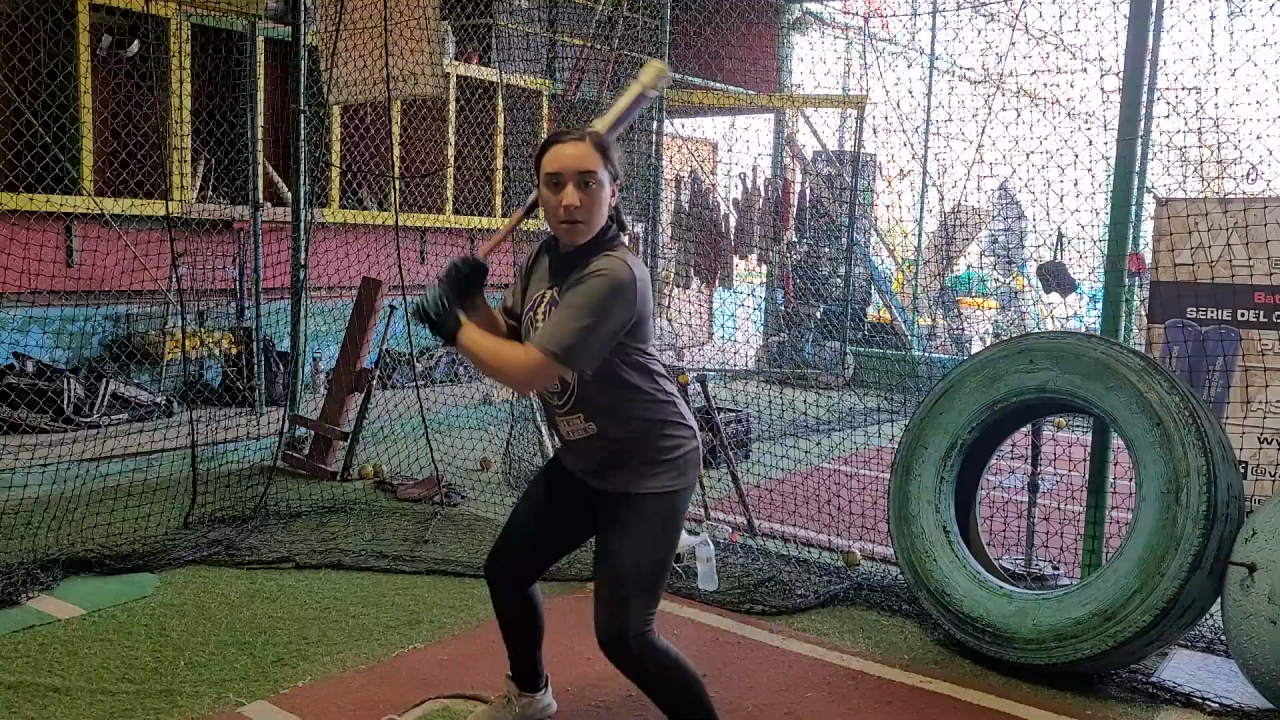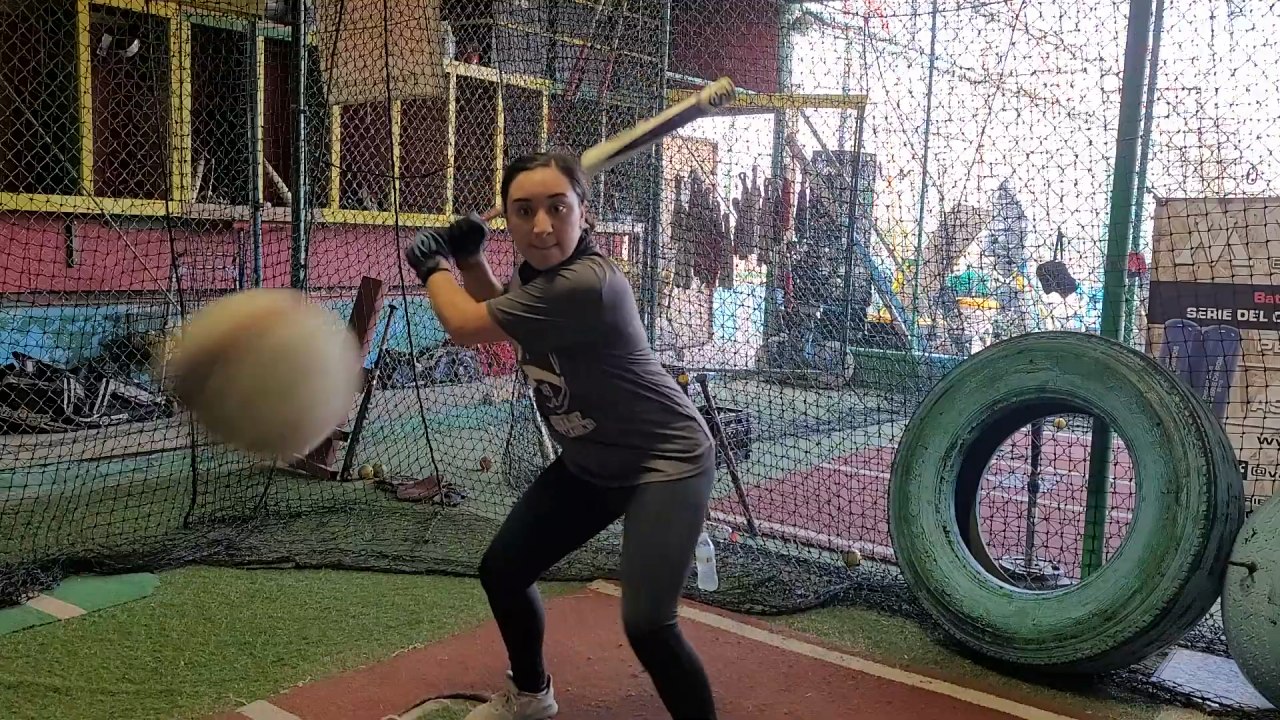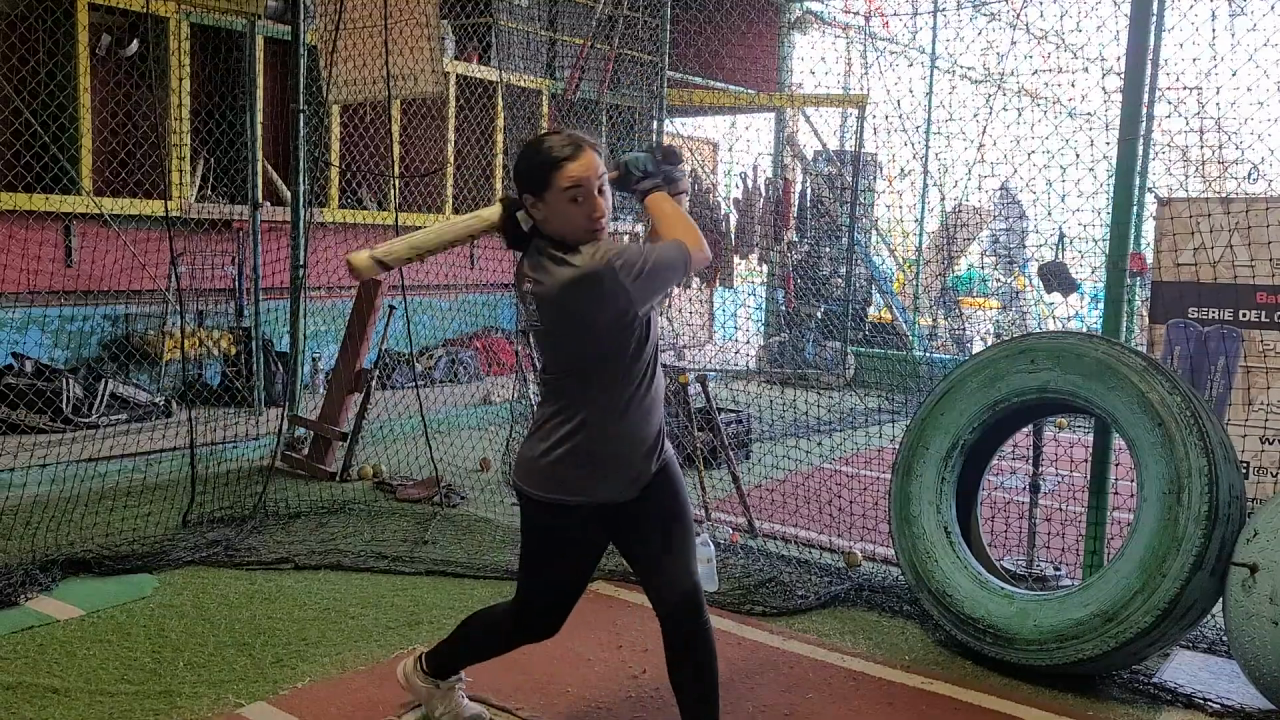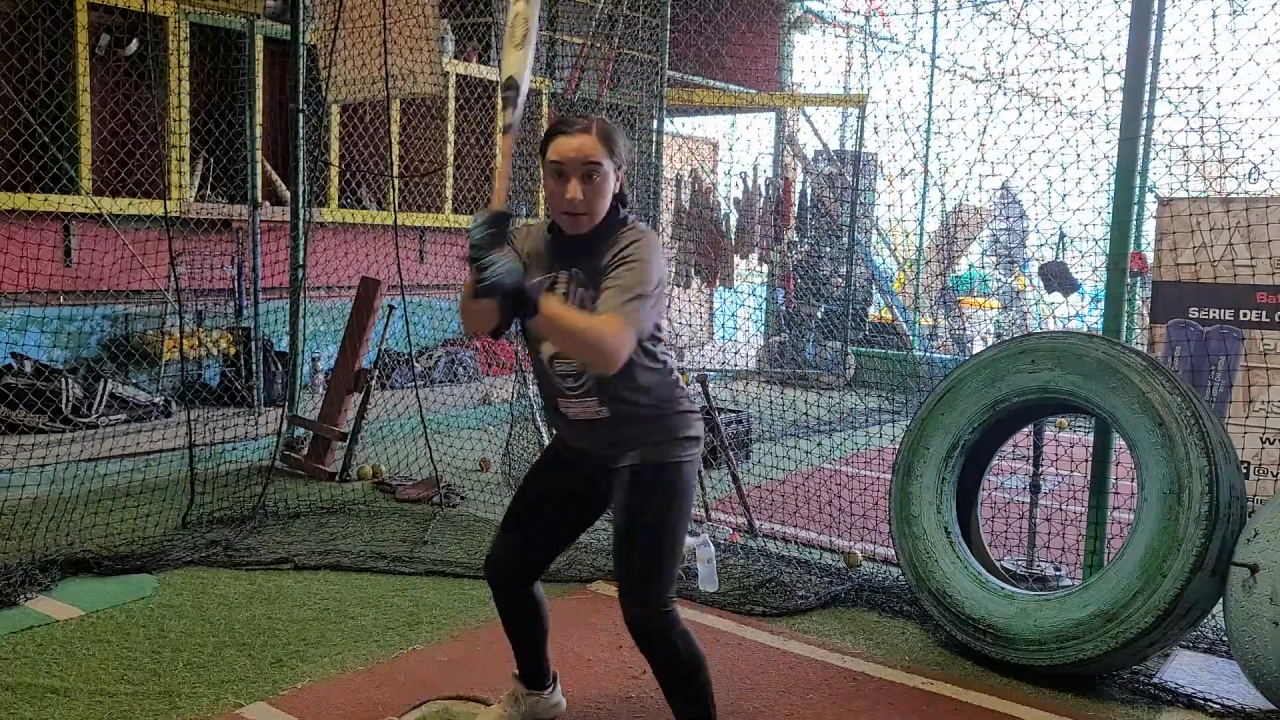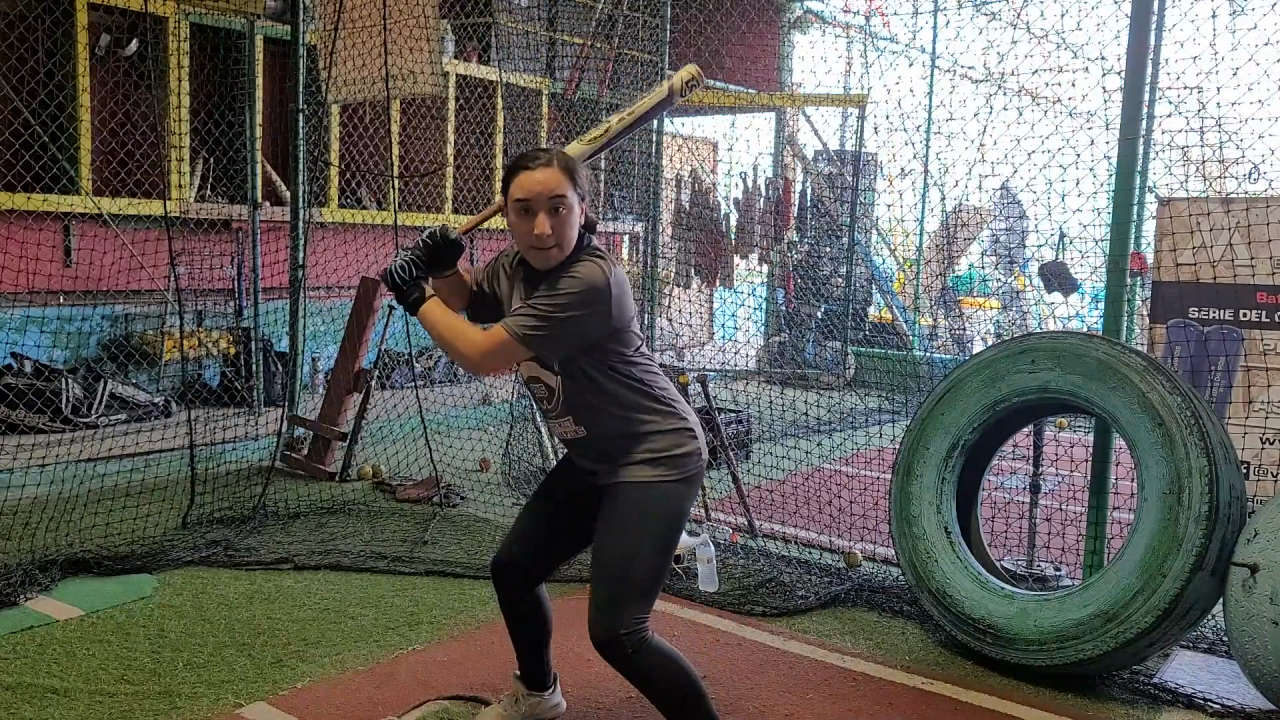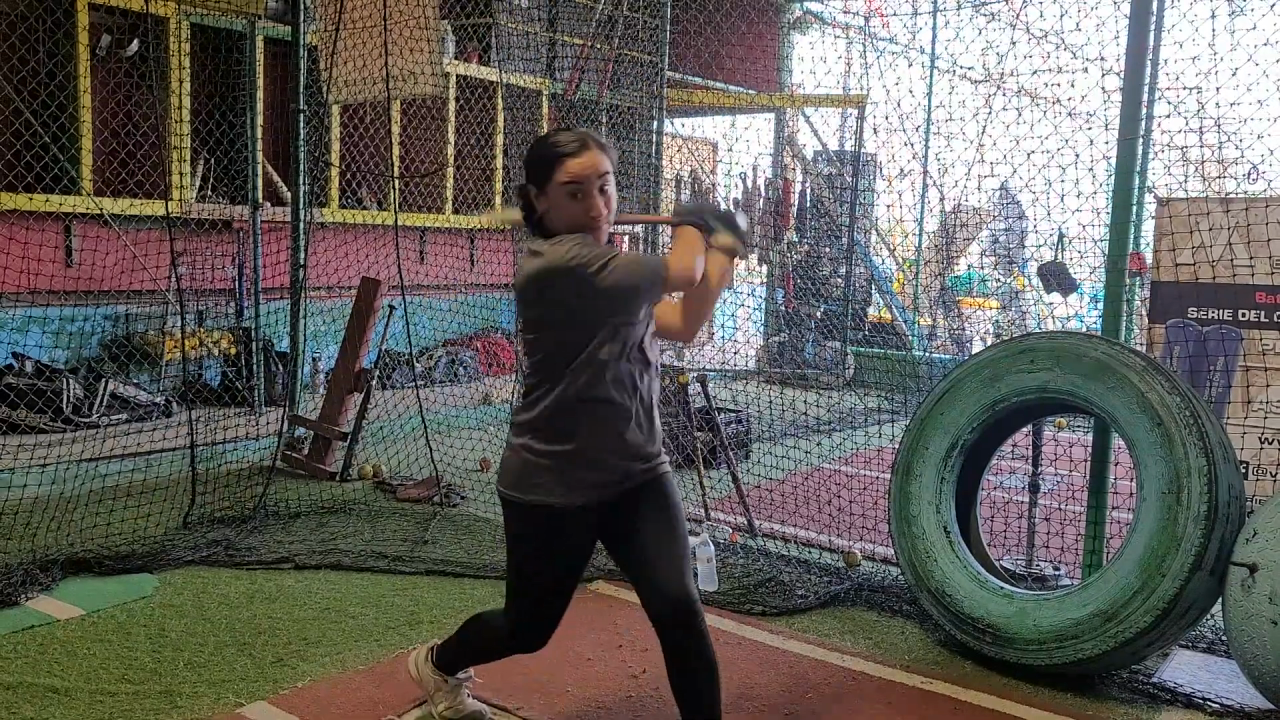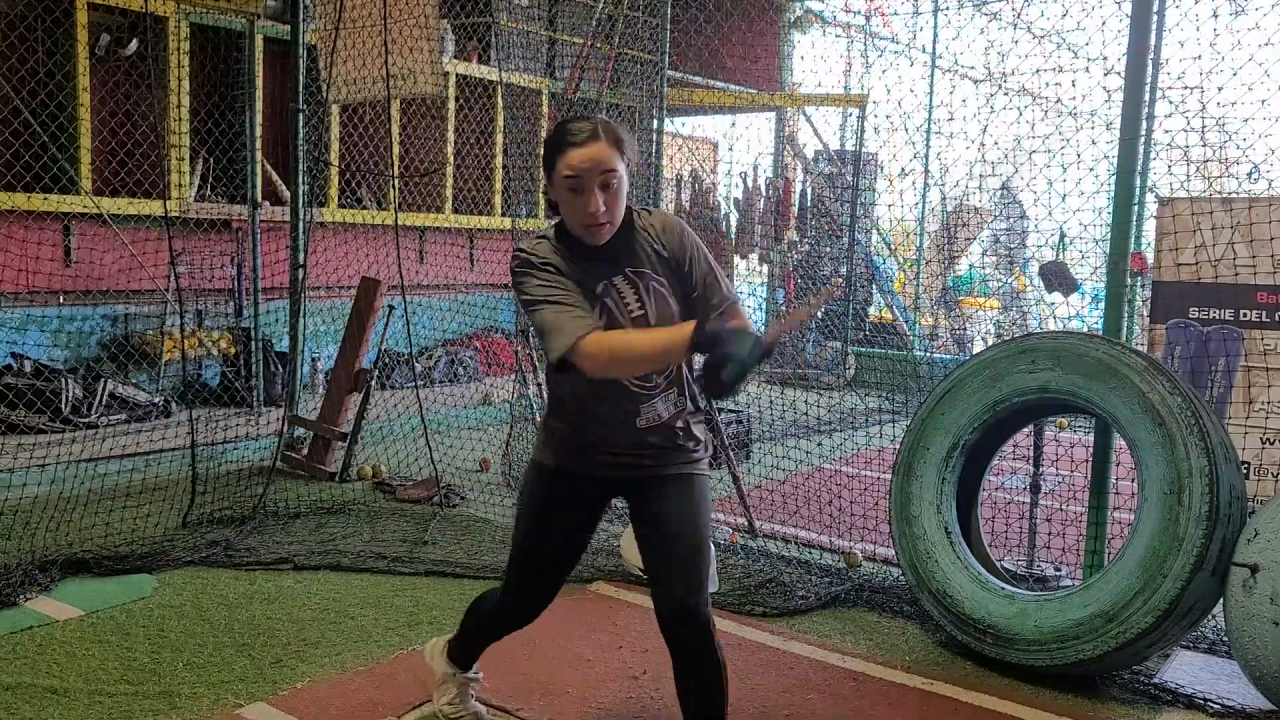
dt=0.7s
person 1, frame 1
left shoulder: (614, 275)
right shoulder: (543, 256)
left elbow: (532, 372)
right elbow: (509, 339)
left wrist: (455, 327)
right wrist: (466, 297)
left hip: (650, 466)
right hip: (582, 460)
left knee: (622, 634)
right knee: (505, 571)
person 1, frame 2
left shoulder: (588, 283)
right shoulder: (534, 266)
left elbow: (468, 324)
right elbow: (492, 303)
left wrist: (431, 265)
right wrist: (466, 252)
left hip: (664, 459)
right hip: (589, 462)
left knee: (648, 624)
right knee: (501, 571)
person 1, frame 3
left shoulder: (556, 254)
right shoulder: (590, 271)
left elbow: (653, 262)
right elbow: (691, 252)
left wrist: (645, 186)
right wrist: (654, 187)
left hip: (642, 458)
right hip: (569, 480)
left knee: (683, 605)
right knee: (536, 618)
right ankle: (429, 670)
person 1, frame 4
left shoulder: (635, 247)
right shoulder: (526, 243)
left elbow: (606, 353)
right elbow: (478, 325)
left wrist: (529, 295)
right wrist: (485, 266)
left hip: (655, 445)
right hip: (578, 446)
left knee: (646, 610)
right knee: (505, 570)
person 1, frame 5
left shoulder: (590, 282)
right shoulder: (519, 263)
left elbow: (478, 356)
right elbow: (471, 302)
left wrist: (414, 293)
right wrist: (439, 269)
left hip: (656, 460)
right hip: (593, 459)
left knee: (615, 633)
right knee: (512, 571)
person 1, frame 6
left shoulder: (592, 257)
right shoulder: (563, 263)
left elbow: (679, 325)
right elbow: (679, 273)
left wrist: (719, 248)
right wrist: (692, 224)
left hip: (636, 466)
right hip: (551, 482)
left knee: (677, 608)
right knee: (530, 628)
right ankle: (440, 663)
person 1, frame 7
left shoulder: (665, 235)
right shoulder: (535, 262)
left elbow: (732, 325)
right elbow: (597, 355)
left wrist: (732, 352)
right wrist: (703, 333)
left hip: (667, 450)
right hip: (573, 454)
left knee: (685, 614)
right knee: (521, 598)
right ankle: (454, 658)
